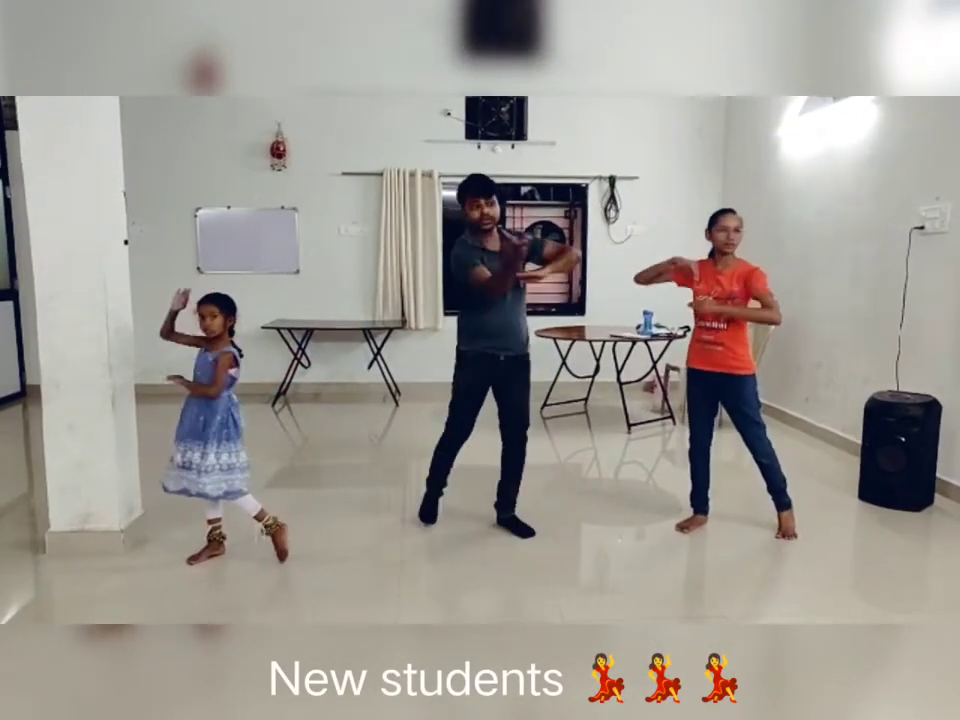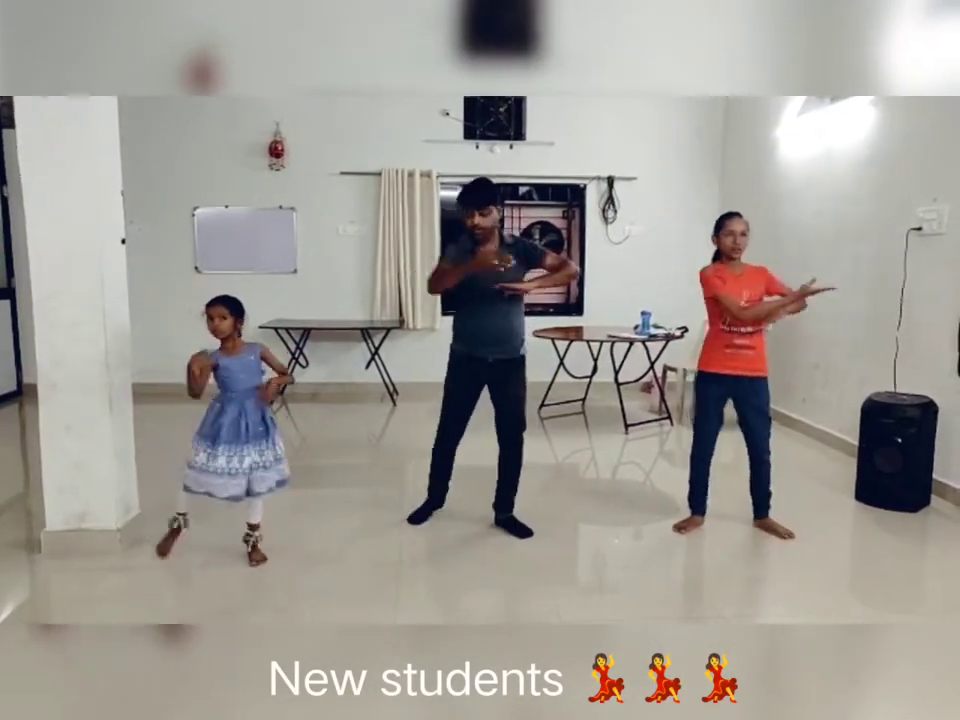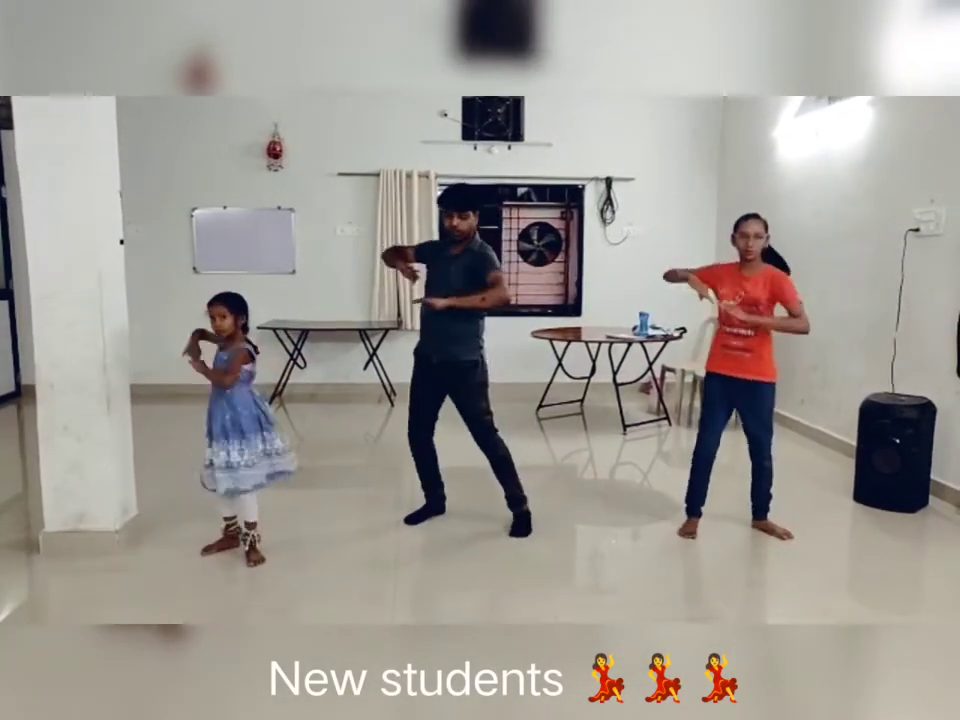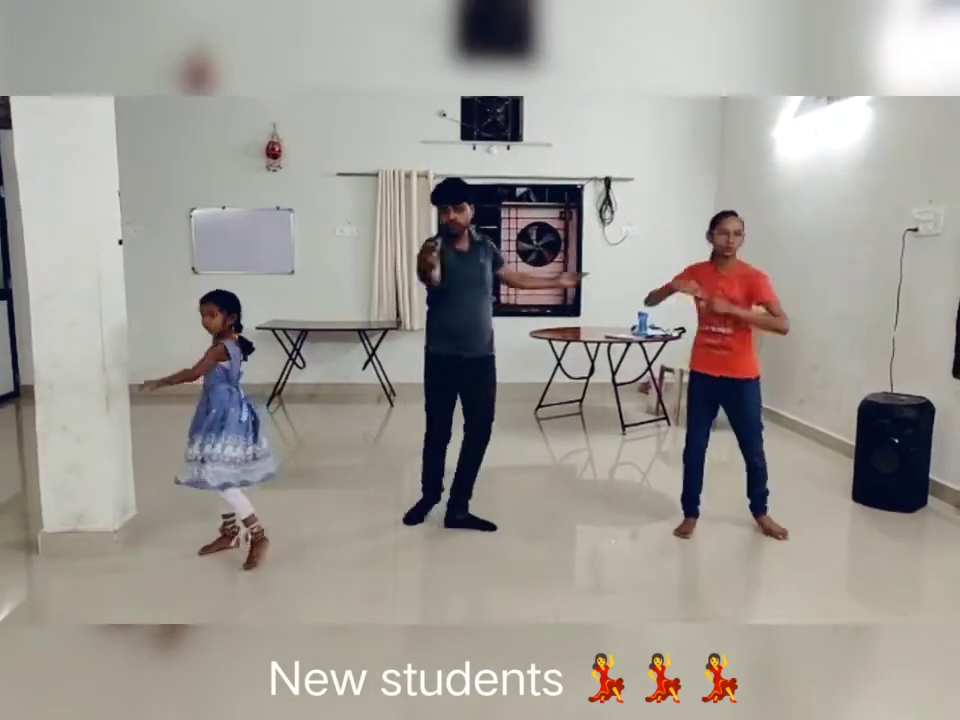
dt=0.3s
person 1, frame 1
left shoulder: (520, 241)
right shoulder: (463, 250)
left elbow: (571, 252)
right elbow: (493, 289)
left wrist: (542, 272)
right wrist: (511, 262)
left hip: (516, 355)
right hip: (475, 356)
left knee: (516, 436)
right knee: (456, 429)
left ankle: (506, 510)
right ankle: (433, 492)
person 1, frame 2
left shoulder: (520, 247)
right shoulder: (458, 250)
left elbow: (570, 268)
right elbow: (435, 285)
left wrist: (532, 284)
right wrist: (475, 265)
left hip: (510, 359)
right hip: (466, 359)
left knee: (512, 437)
right knee: (449, 431)
left ankle: (504, 511)
right ankle: (435, 496)
person 1, frame 3
left shoulder: (482, 256)
right shoulder: (434, 250)
left elbow: (499, 295)
right elbow: (390, 254)
left wrist: (448, 301)
right wrist: (401, 259)
left hip: (465, 361)
right hip: (428, 358)
left knee: (485, 434)
right knee: (418, 434)
left ankle: (519, 505)
right ankle: (434, 500)
person 1, frame 4
left shoulder: (486, 248)
right shoulder: (434, 248)
left elbow: (512, 278)
right elbow: (431, 282)
left wrist: (559, 281)
right wrist: (428, 266)
left hip: (481, 357)
right hip: (442, 357)
left knee: (479, 432)
right knee: (438, 431)
left ankle: (458, 508)
right ankle: (429, 495)
person 2, frame 1
left shoulder: (751, 273)
right shoulder: (694, 270)
left elbow: (774, 314)
right elbow: (641, 279)
left wrist: (722, 307)
right wrist: (673, 265)
left hip: (738, 372)
right hip: (699, 370)
left knee: (757, 441)
right knee: (699, 443)
left ankle: (783, 507)
right ankle: (699, 510)
person 2, frame 2
left shoulder: (761, 274)
right shoulder: (710, 275)
left elbow: (799, 304)
right elbow: (742, 314)
left wrist: (779, 308)
right wrist: (791, 297)
left hip: (753, 374)
right hip: (713, 373)
left knee: (759, 448)
right knee: (703, 444)
left ankle: (762, 514)
right ankle: (696, 511)
person 2, frame 3
left shoulder: (776, 278)
right shoulder: (720, 272)
left elbow: (803, 325)
right elbow: (669, 276)
left wrist: (749, 317)
right wrist: (693, 279)
left hip: (757, 379)
right hip: (719, 374)
left knee: (761, 449)
right knee: (705, 447)
left ankle: (761, 515)
right ankle: (693, 513)
person 2, frame 4
left shoulder: (753, 277)
right shoulder: (696, 272)
left elbow: (782, 325)
right elbow: (650, 302)
left wrist: (735, 310)
right wrist: (673, 287)
left hip: (742, 376)
right hip: (703, 373)
left knee: (752, 446)
right knee: (695, 446)
left ankle: (760, 512)
right ankle: (690, 513)
person 3, frame 1
left shoulder: (224, 354)
right shoulder: (205, 344)
left elbow: (212, 391)
right elbow: (166, 334)
left wrist: (183, 382)
right wrist: (175, 310)
left hip: (218, 422)
right hip: (199, 422)
left knee: (226, 486)
right knee: (209, 484)
left ankle: (274, 527)
right ankle: (216, 540)
person 3, frame 2
left shoulder: (257, 351)
right shoulder: (212, 359)
left elbow: (287, 374)
right elbow: (195, 393)
left wrist: (276, 383)
right wrist: (195, 371)
left hip: (255, 424)
right hip: (222, 424)
left knee: (257, 486)
right knee: (197, 478)
left ankle: (253, 542)
right ankle: (177, 527)
person 3, frame 3
left shoulder: (244, 351)
right shoulder: (225, 345)
left elbow: (225, 381)
right elbow: (200, 335)
left wrist: (199, 362)
right wrist: (194, 344)
left hip: (243, 420)
right hip: (224, 420)
left knee: (243, 484)
right knee: (225, 480)
left ankle: (252, 542)
right ankle: (232, 533)
person 3, frame 4
left shoulder: (220, 348)
right shoulder: (232, 344)
left elbow: (194, 373)
left wrist: (159, 383)
left hip: (227, 420)
right hip: (220, 418)
left knee: (223, 481)
right knee: (214, 478)
left ankle: (257, 536)
right ankle: (230, 533)
